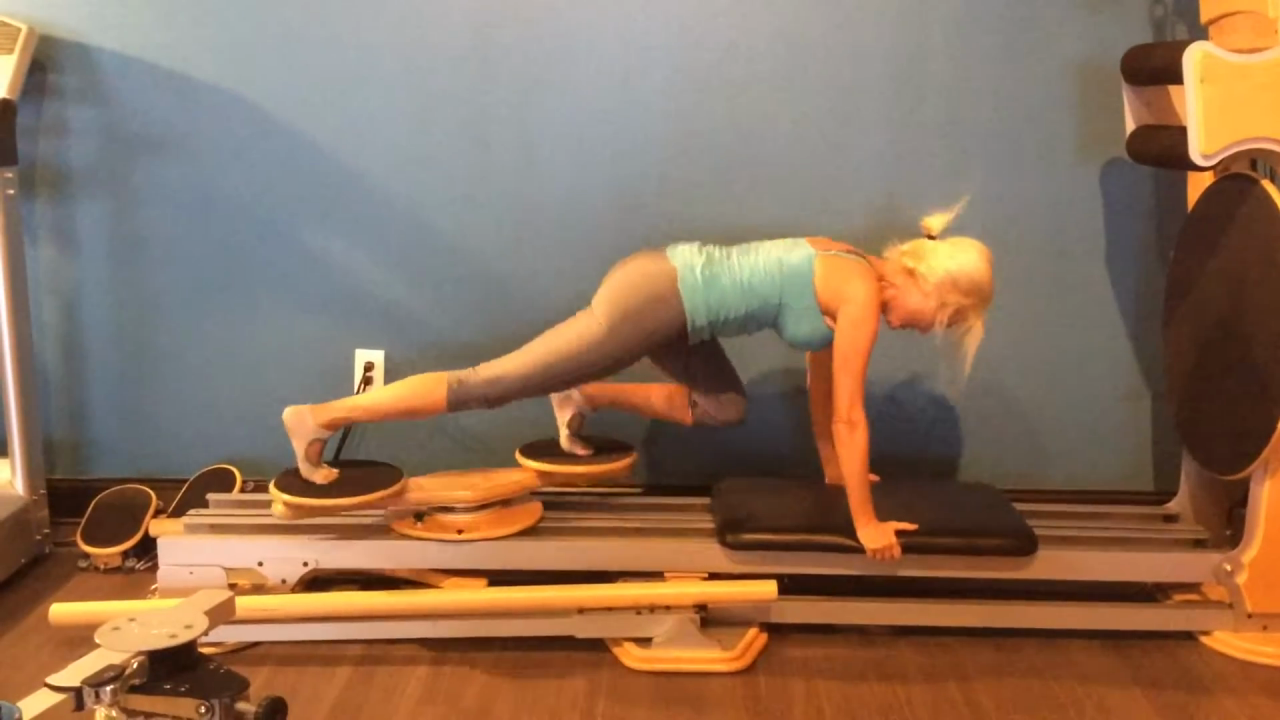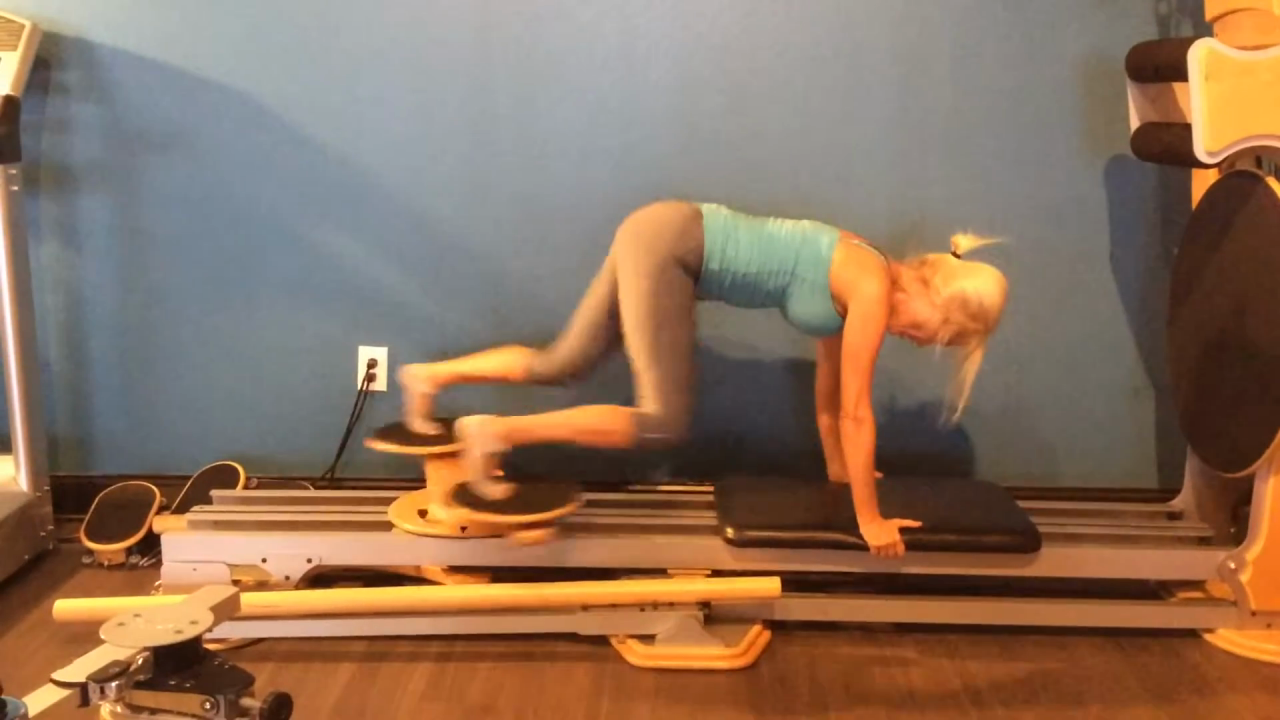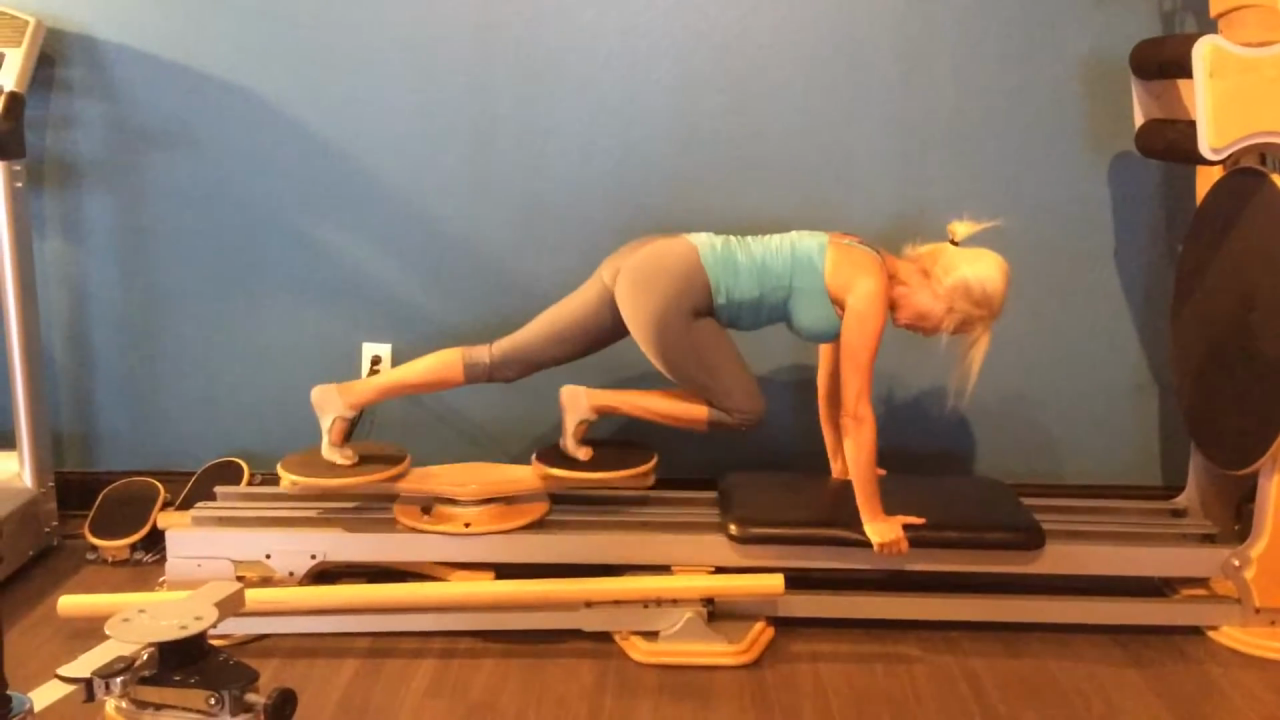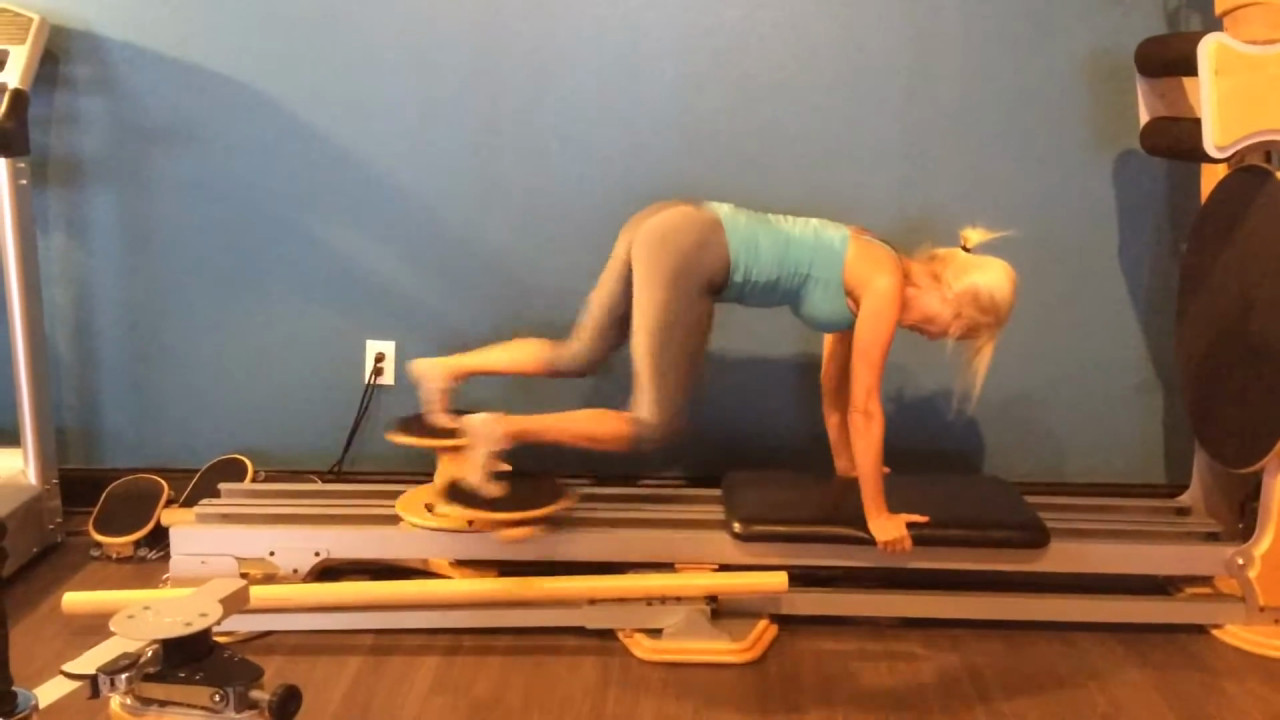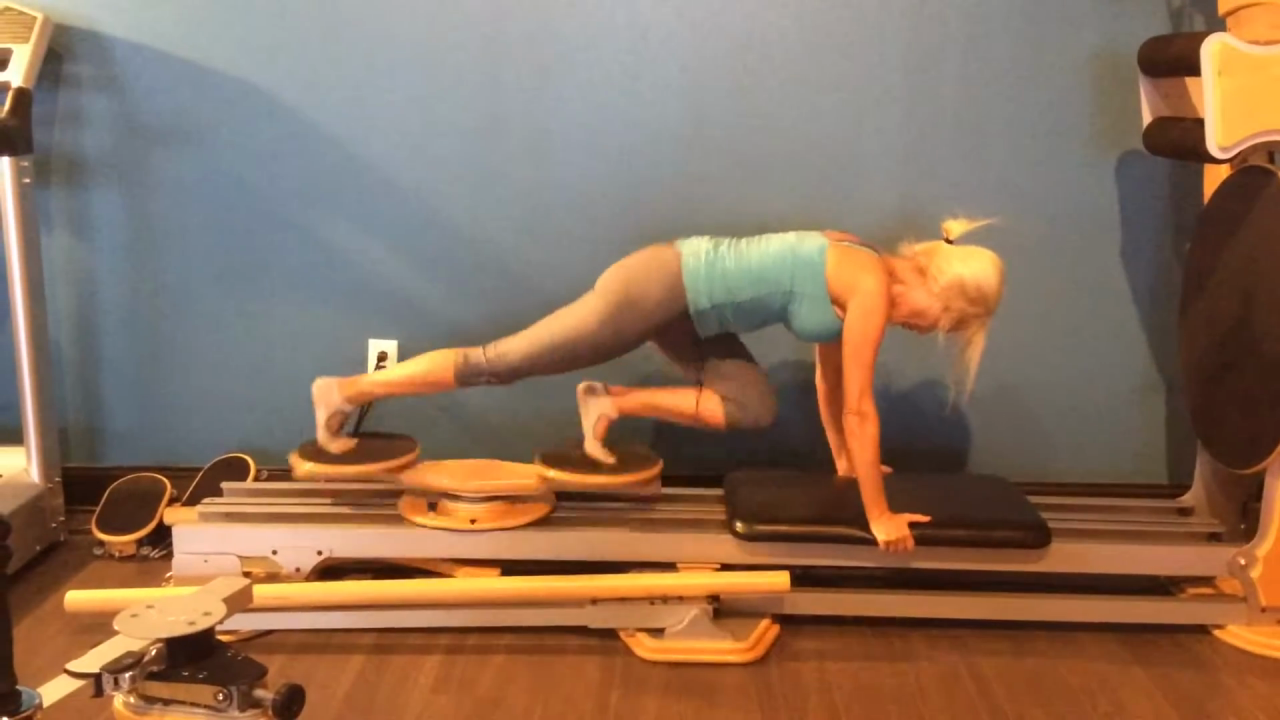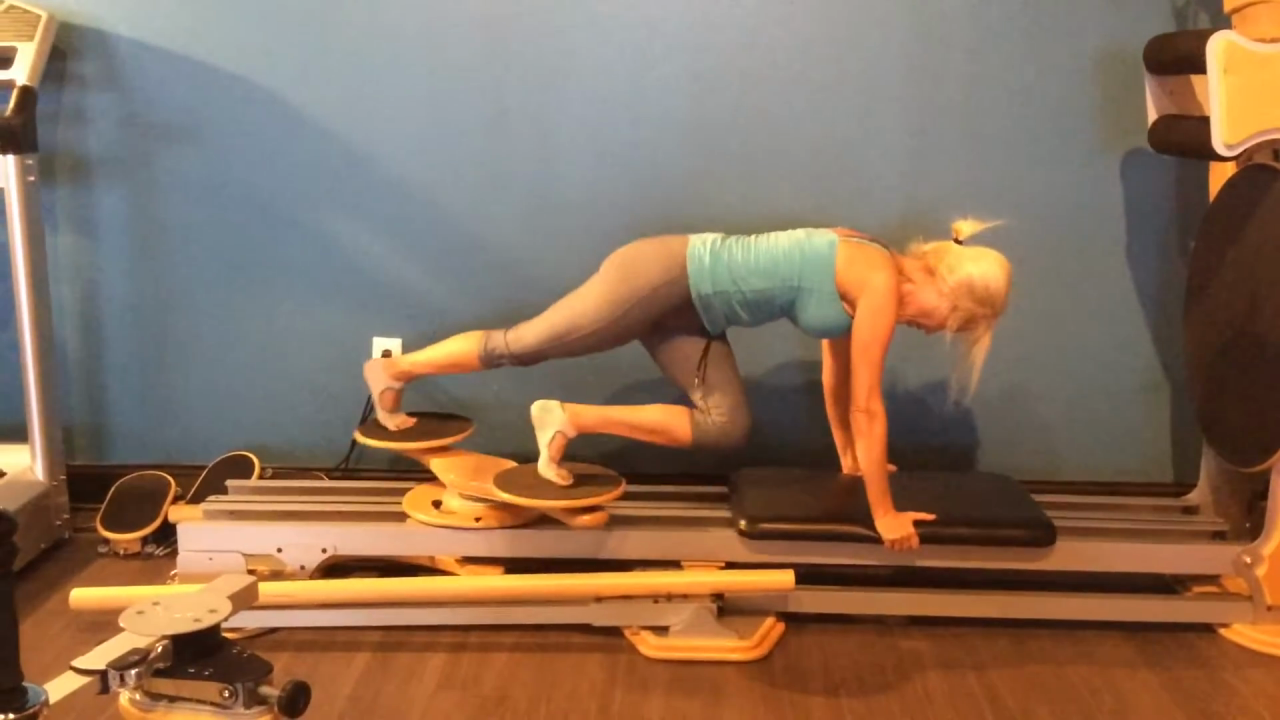
dt=0.5s
person 1, frame 1
left shoulder: (845, 273)
right shoulder: (864, 293)
left elbow: (821, 390)
right elbow: (848, 416)
left wrist: (836, 472)
right wrist: (866, 521)
left hip: (661, 286)
right hip: (647, 299)
left knee: (724, 408)
right knee: (490, 387)
left ankle: (582, 395)
right ankle: (318, 417)
person 1, frame 2
left shoulder: (855, 284)
right shoulder: (874, 289)
left elbow: (827, 392)
right elbow: (855, 412)
left wrist: (839, 474)
right wrist: (869, 519)
left hip: (663, 235)
right hip: (668, 242)
left knee: (560, 366)
right knee: (664, 424)
left ankle: (431, 378)
right ankle: (497, 432)
person 1, frame 3
left shoulder: (858, 271)
right shoulder: (873, 287)
left elbow: (829, 384)
right elbow: (855, 412)
left wrist: (841, 469)
right wrist: (874, 515)
left hip: (649, 264)
right hip: (666, 290)
left knee: (500, 361)
right knee: (744, 410)
left ankle: (345, 397)
right ankle: (593, 401)
person 1, frame 4
left shoulder: (867, 277)
right shoulder: (887, 284)
left elbow: (834, 383)
right elbow: (863, 406)
left wrist: (843, 468)
right wrist: (877, 515)
left hip: (667, 226)
right hip: (684, 249)
left knee: (579, 358)
right knee: (656, 423)
left ankle: (441, 370)
right ankle: (502, 430)
person 1, frame 5
left shoulder: (856, 272)
right shoulder: (873, 285)
left elbow: (828, 376)
right elbow: (858, 409)
left wrist: (846, 465)
right wrist: (879, 514)
left hip: (681, 293)
right hip: (657, 293)
left knee: (756, 410)
right knee: (492, 364)
left ankle: (616, 403)
right ankle: (344, 391)
person 1, frame 6
left shoulder: (863, 274)
right shoulder: (882, 283)
left elbow: (835, 378)
right elbow: (865, 405)
left wrist: (851, 461)
right wrist: (883, 512)
left hip: (685, 302)
right hip: (661, 280)
left knee: (727, 426)
right knee: (516, 345)
left ankle: (570, 418)
right ankle: (390, 369)
